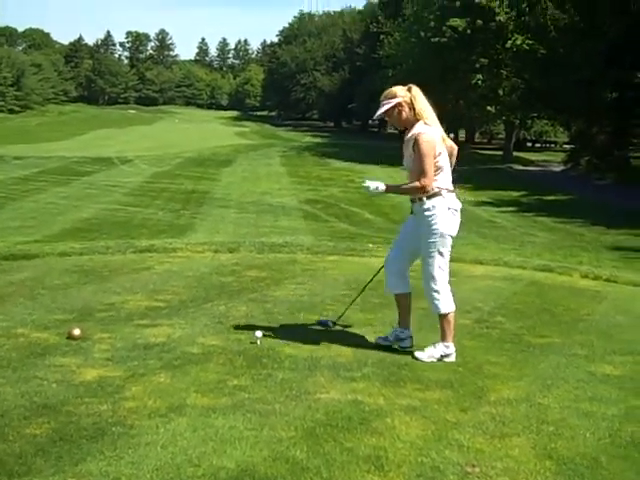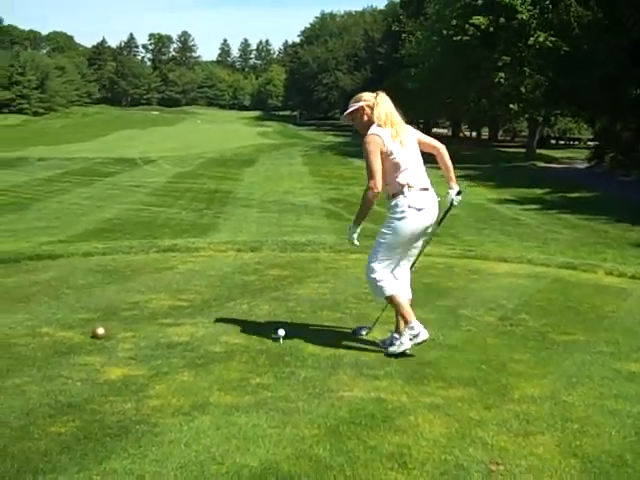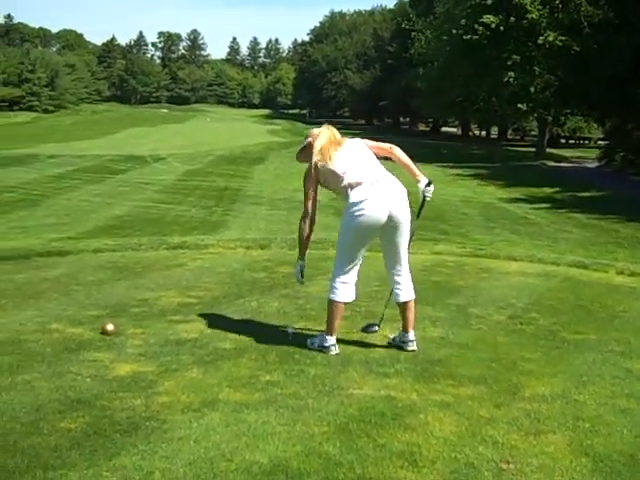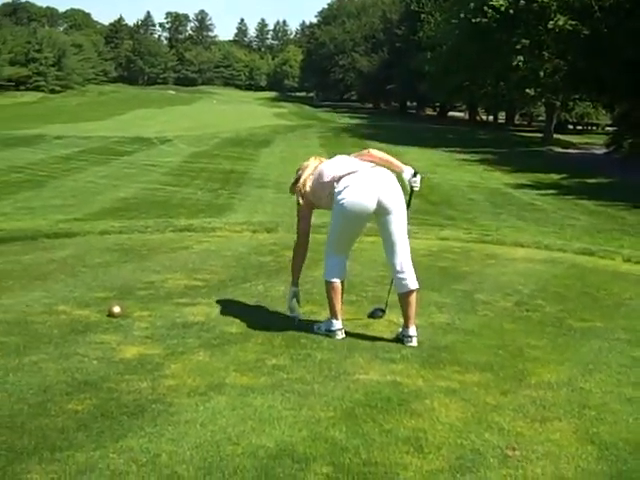
dt=0.5s
person 1, frame 1
left shoulder: (422, 136)
right shoulder: (423, 131)
left elbow: (424, 185)
right elbow: (453, 149)
left wrist: (385, 187)
right wrist: (445, 183)
left hip: (438, 211)
right hip: (423, 211)
left knee: (435, 279)
right knee: (394, 264)
left ankle: (447, 346)
right ankle: (403, 331)
person 1, frame 2
left shoulder: (372, 137)
right shoulder: (403, 129)
left elbow: (375, 187)
right elbow: (439, 148)
left wrist: (356, 223)
right wrist: (452, 184)
left hip: (408, 207)
right hip: (427, 202)
left knee: (377, 270)
right knee: (397, 269)
left ankle: (413, 326)
right ankle: (401, 334)
person 1, frame 3
left shoulder: (315, 166)
right shoulder: (356, 143)
left elbow: (308, 217)
right elbow: (393, 149)
left wrist: (301, 259)
right wrist: (420, 178)
left hip: (366, 203)
right hip: (396, 194)
left knee: (344, 273)
right knee: (399, 269)
left ankle: (328, 339)
right ankle: (408, 335)
person 1, frame 4
left shoulder: (307, 190)
right shoulder: (341, 160)
left elbow: (301, 243)
right elbow: (370, 153)
left wrist: (294, 285)
right wrist: (404, 170)
left hip: (353, 193)
right hip: (387, 182)
left knee: (335, 255)
right knee: (401, 259)
left ankle: (335, 324)
right ankle: (409, 330)
